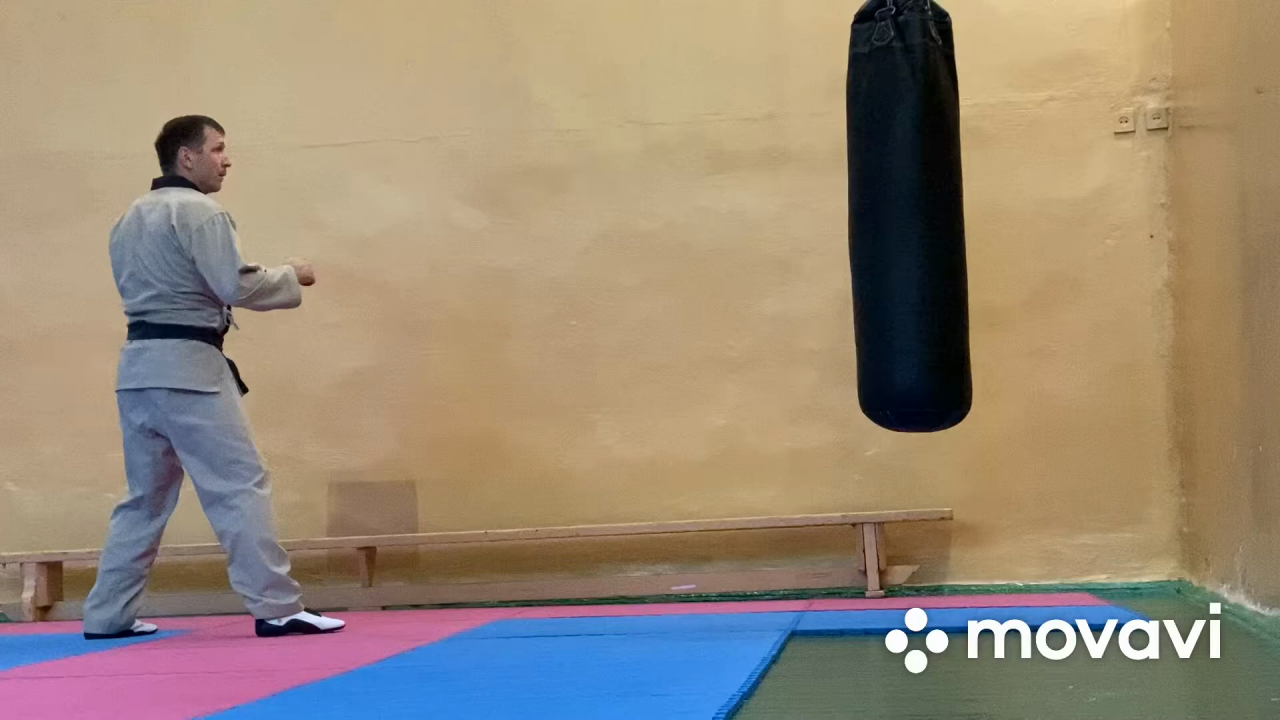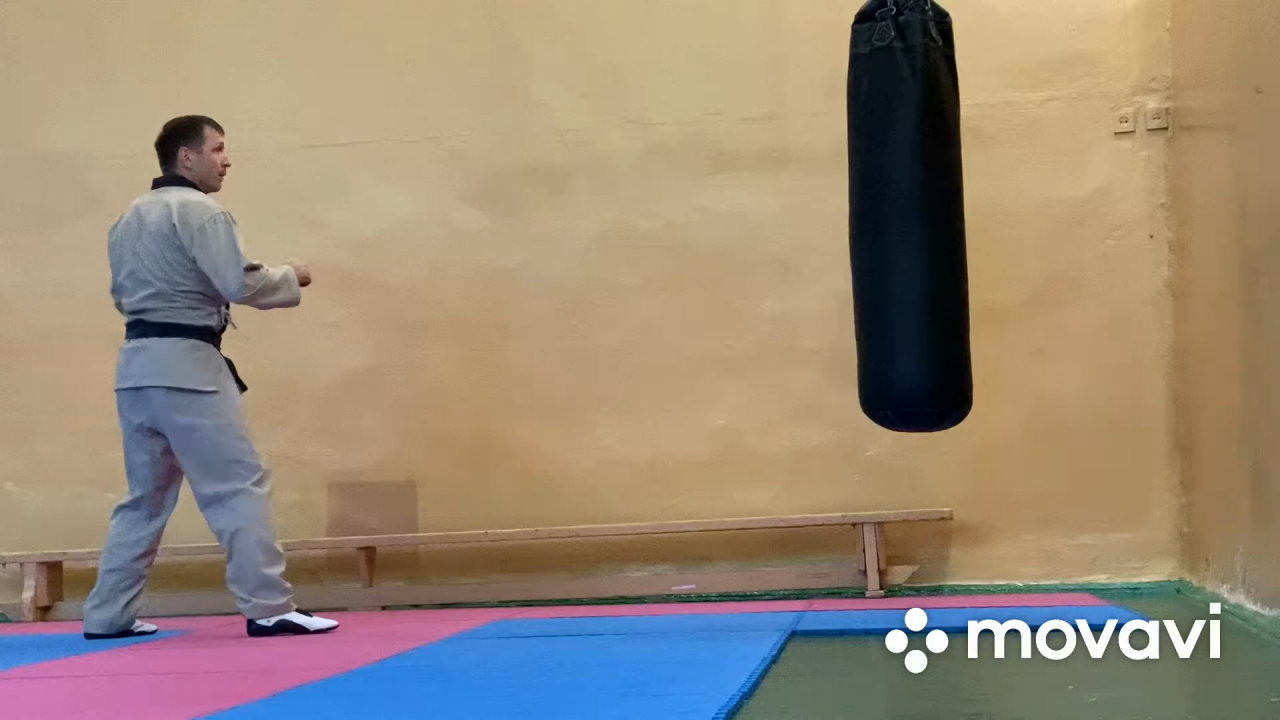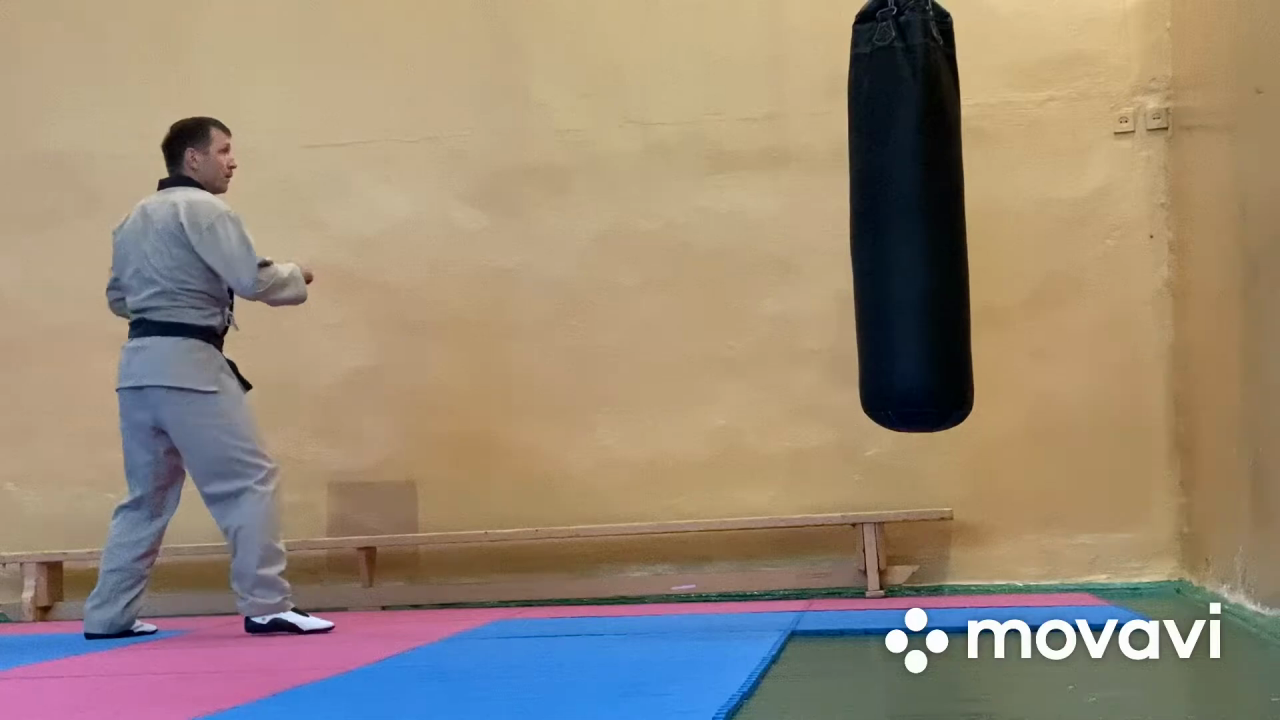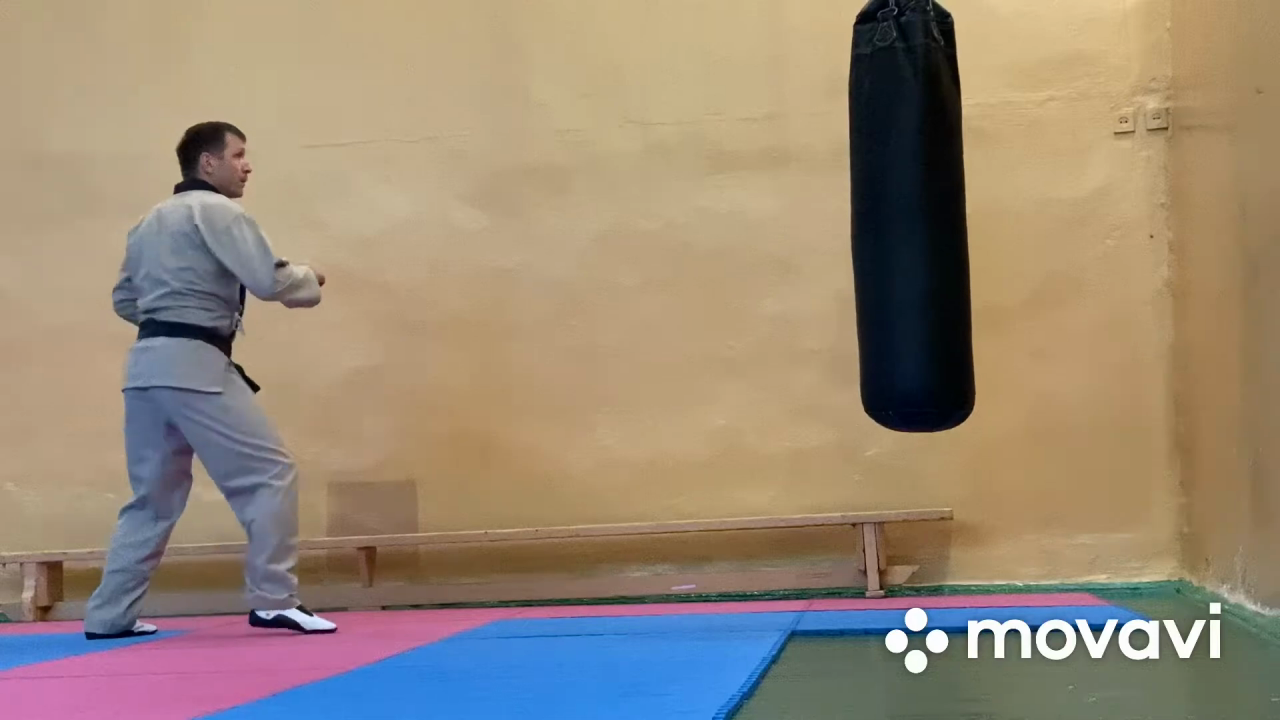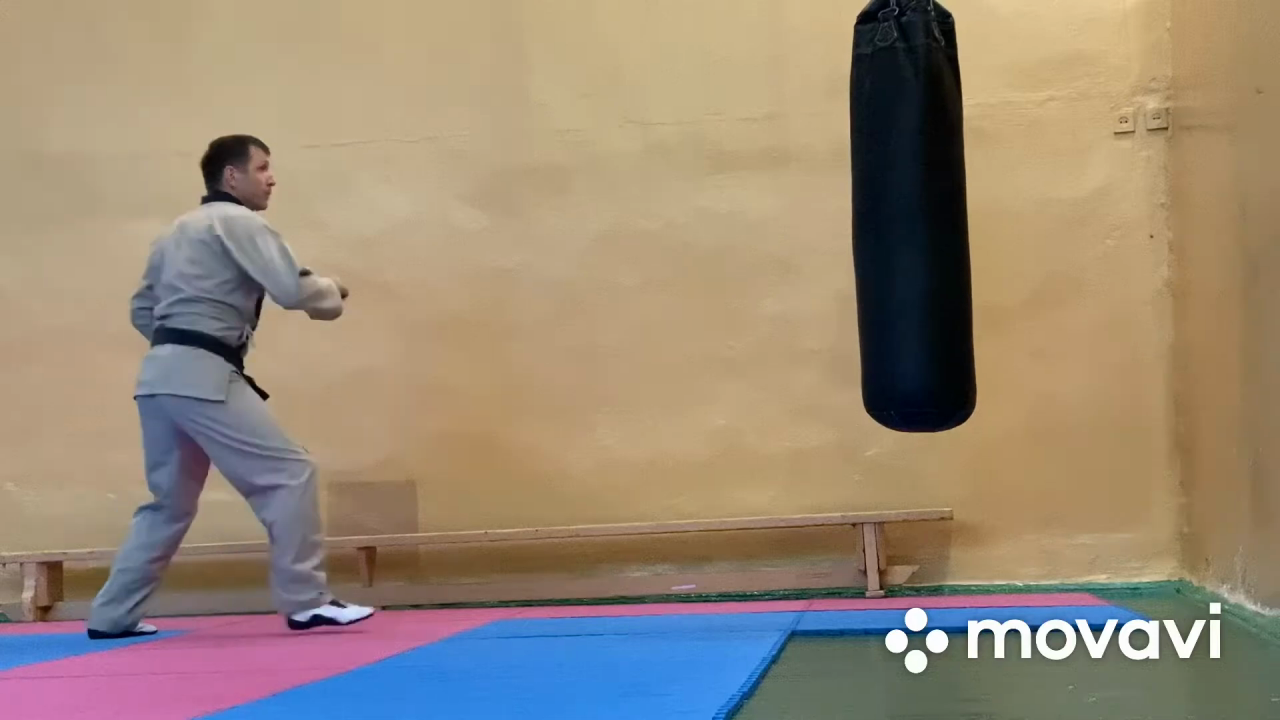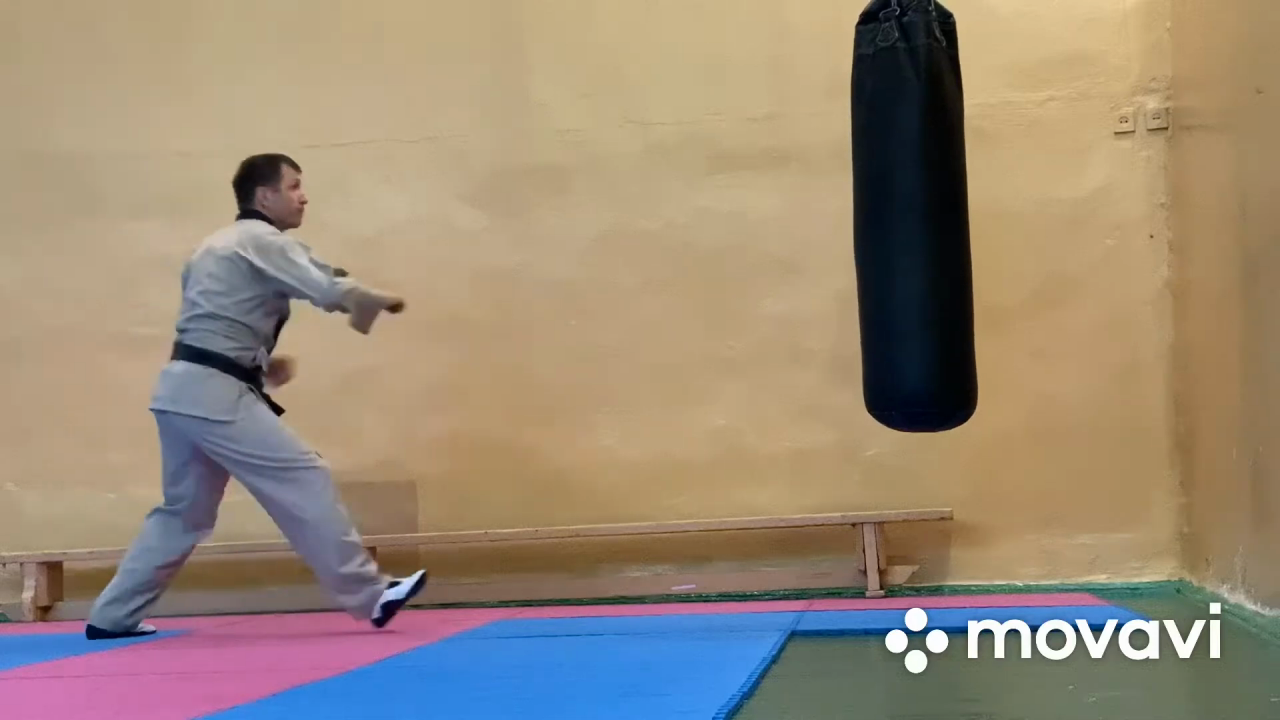
dt=0.1s
person 1, frame 1
left shoulder: (128, 218)
right shoulder: (197, 210)
right elbow: (235, 286)
right wrist: (293, 275)
left hip: (138, 363)
right hip: (187, 364)
left knee: (145, 496)
right knee: (239, 483)
left ankle: (108, 614)
right ankle: (276, 607)
person 1, frame 2
left shoulder: (127, 218)
right shoulder: (197, 209)
left elbow: (123, 295)
right elbow: (239, 285)
right wrist: (291, 276)
left hip: (137, 362)
right hip: (186, 363)
left knee: (145, 495)
right knee: (238, 482)
left ankle: (107, 614)
right ankle: (268, 607)
person 1, frame 3
left shoulder: (134, 218)
right shoulder: (202, 208)
left elbow: (117, 298)
right elbow: (253, 279)
right wrist: (298, 274)
left hip: (139, 363)
right hip: (188, 364)
left knee: (147, 497)
right knee: (250, 479)
left ankle: (108, 615)
right ankle: (266, 605)
person 1, frame 4
left shoulder: (149, 221)
right shoulder: (217, 211)
left elbow: (124, 301)
right elbow: (268, 281)
right wrist: (310, 278)
left hip: (146, 364)
right hip: (194, 365)
left knee: (153, 497)
right knee: (268, 472)
left ankle: (110, 615)
right ankle: (274, 601)
person 1, frame 5
left shoulder: (179, 230)
right shoulder: (236, 222)
left elbow: (141, 310)
right elbow: (290, 289)
right wrist: (332, 295)
left hip: (162, 372)
right hip: (199, 377)
left knee: (167, 505)
right knee: (288, 472)
left ankle: (113, 616)
right ankle: (305, 600)
person 1, frame 6
left shoulder: (214, 248)
right shoulder: (265, 241)
right elbow: (329, 290)
left wrist: (263, 363)
right wrist: (377, 301)
left hip: (180, 390)
right hip: (215, 395)
left knee: (183, 512)
right knee: (306, 483)
left ankle: (113, 615)
right ankle: (367, 594)
